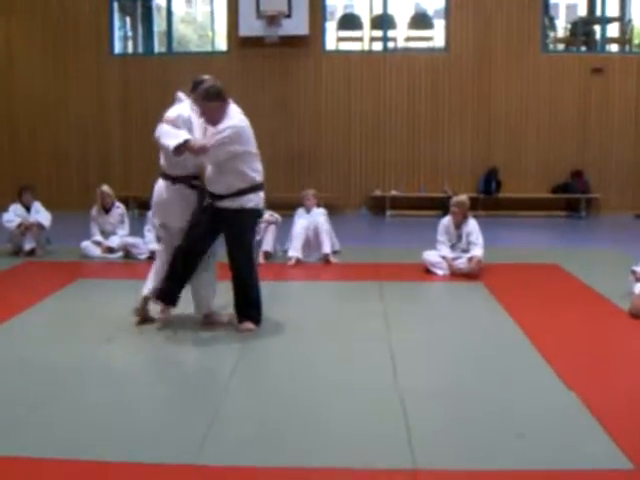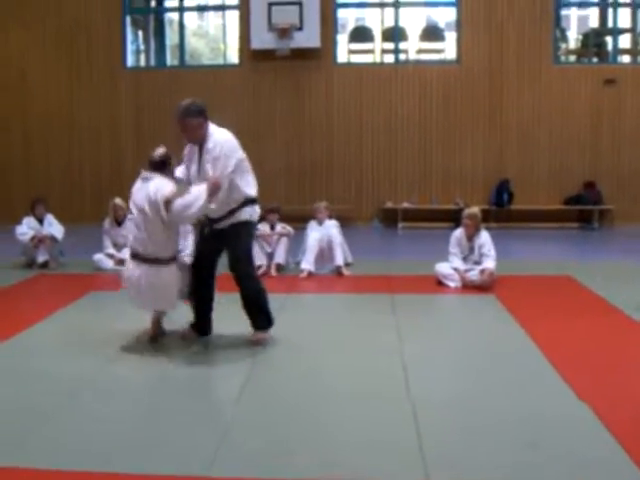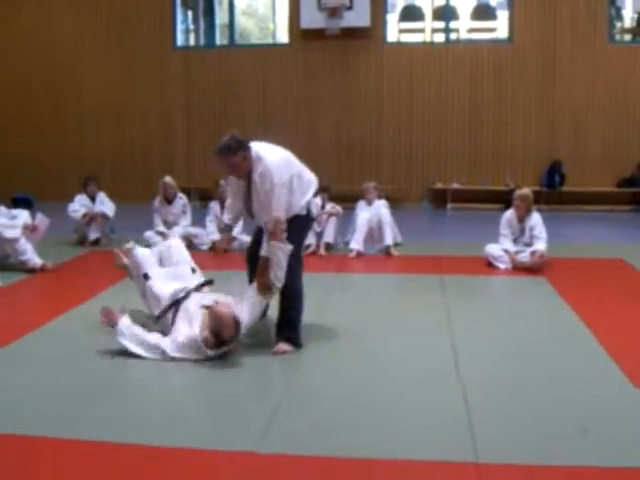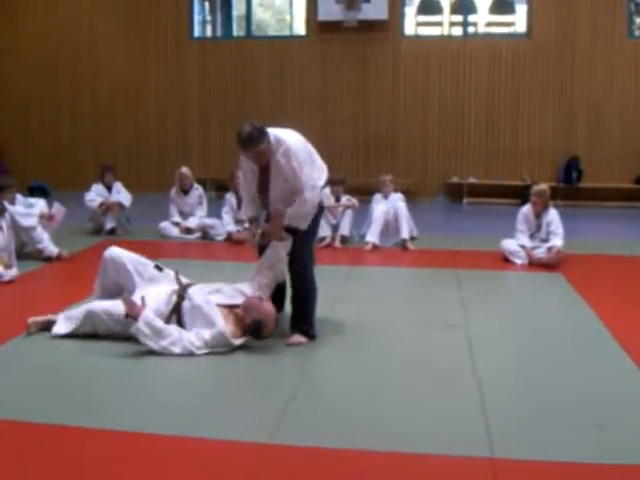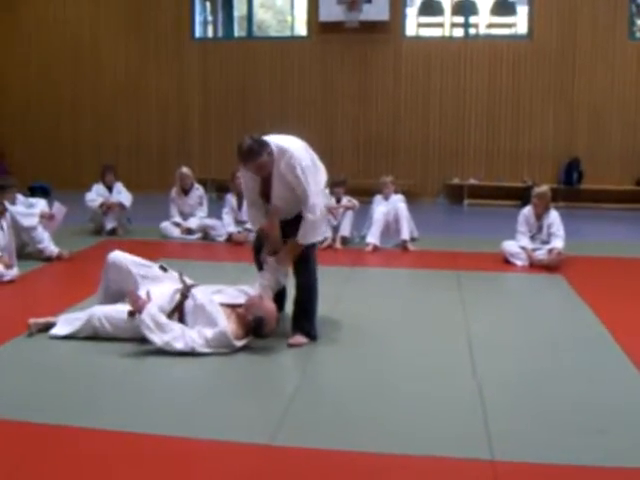
dt=0.5s
person 1, frame 1
left shoulder: (190, 112)
right shoulder: (183, 112)
right elbow: (163, 131)
right wrist: (188, 146)
left hip: (169, 189)
right hip: (181, 191)
left knee: (168, 252)
right knee: (202, 253)
left ankle: (144, 304)
right ankle: (207, 312)
person 1, frame 2
left shoulder: (140, 185)
right shoulder: (165, 189)
right elbow: (180, 208)
right wrist: (206, 191)
left hip: (135, 272)
right hip: (159, 272)
left ankle: (156, 325)
person 1, frame 3
left shoulder: (193, 340)
right shoulder: (245, 316)
left elbow: (157, 346)
right elbow: (270, 284)
left wrist: (121, 323)
right wrist: (275, 240)
left hip: (175, 309)
right hip: (198, 293)
left knee: (142, 256)
right knee: (173, 244)
left ankle: (132, 259)
person 1, frame 4
left shoulder: (224, 335)
right shoulder: (248, 296)
left elbow: (180, 342)
right elbow: (268, 272)
left wrist: (142, 318)
right wrist: (278, 238)
left hip: (164, 313)
right hip: (178, 286)
left knee: (94, 312)
right knee: (113, 256)
left ankle: (54, 321)
right ankle: (107, 306)
person 1, frame 5
left shoulder: (224, 334)
right shoulder: (253, 299)
left elbow: (178, 338)
right elbow: (269, 280)
left wrist: (145, 311)
left hip: (163, 312)
right hip: (180, 287)
left knee: (95, 317)
right knee: (115, 260)
left ankle: (54, 322)
right ankle: (110, 309)
person 2, frame 1
left shoulder: (235, 126)
right shoulder: (221, 116)
left elbow: (202, 150)
left wrist: (180, 138)
left hip: (243, 202)
right hip: (218, 197)
left knee: (241, 259)
right knee: (191, 244)
left ankle: (250, 315)
right ankle: (167, 296)
person 2, frame 2
left shoulder: (222, 142)
right shoulder: (193, 147)
right elbow: (184, 175)
left hip: (239, 214)
right hip: (212, 218)
left knee: (242, 270)
right knee: (200, 270)
left ankle: (262, 324)
right ankle: (201, 326)
person 2, frame 3
left shoulder: (270, 166)
right shoulder: (239, 164)
left elbow: (276, 220)
right elbow: (235, 197)
left wrist: (265, 263)
right wrist: (227, 228)
left hip: (297, 208)
right hip: (269, 210)
left knee: (287, 267)
right knee: (253, 258)
left ankle: (289, 336)
person 2, frame 4
left shoulder: (291, 148)
right shoulder: (250, 155)
left elbow: (308, 196)
right elbow: (248, 191)
left wrist: (282, 227)
right wrist: (253, 220)
left hip: (307, 199)
right hip: (279, 203)
left knee: (299, 259)
right knee: (266, 250)
left ankle: (303, 328)
right ankle: (272, 307)
person 2, frame 5
left shoulder: (294, 157)
right shoulder: (251, 163)
left elbow: (314, 207)
right elbow: (253, 202)
left wrist: (298, 246)
right wrist: (267, 236)
left hip: (308, 201)
right hip: (276, 206)
left knee: (303, 262)
right knee: (262, 252)
left ankle: (304, 329)
